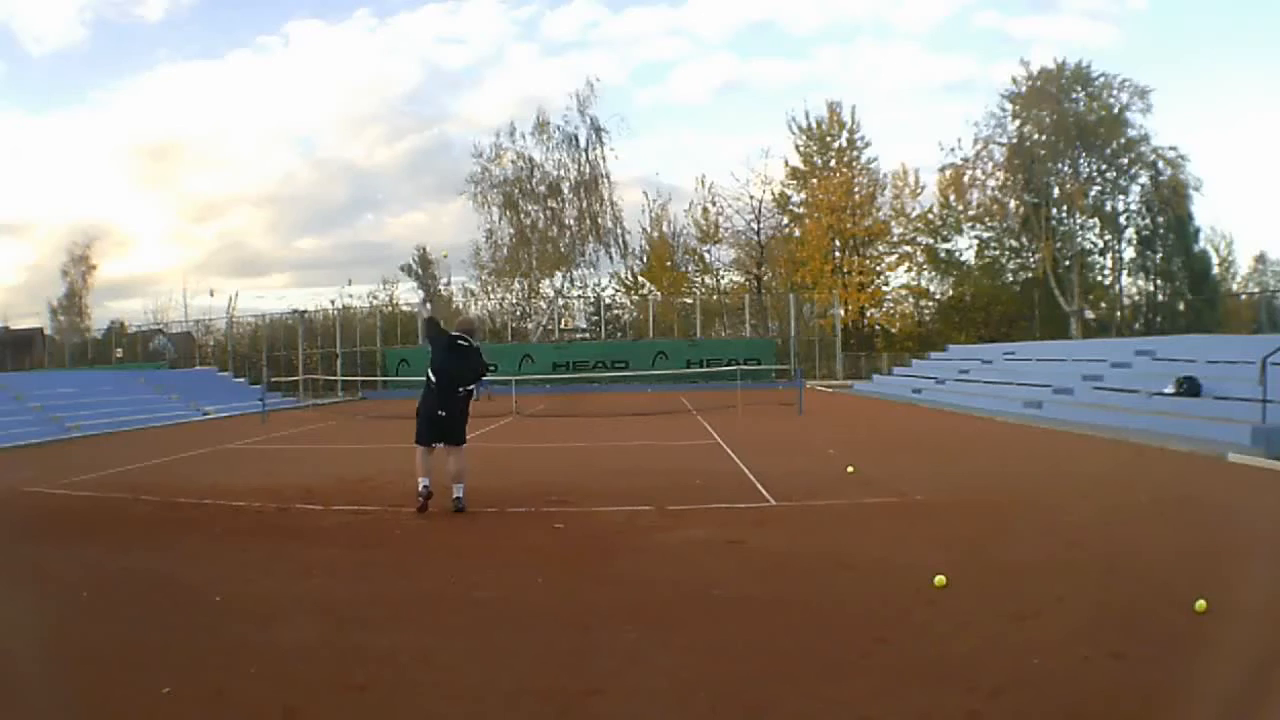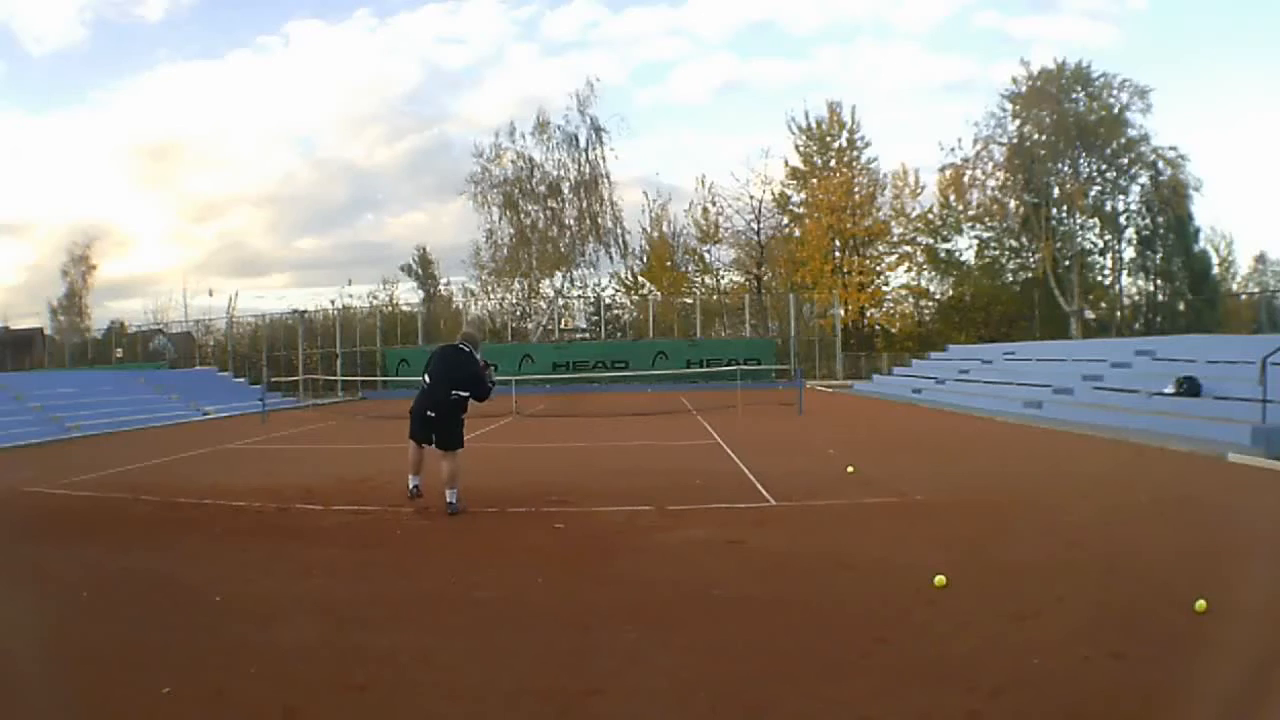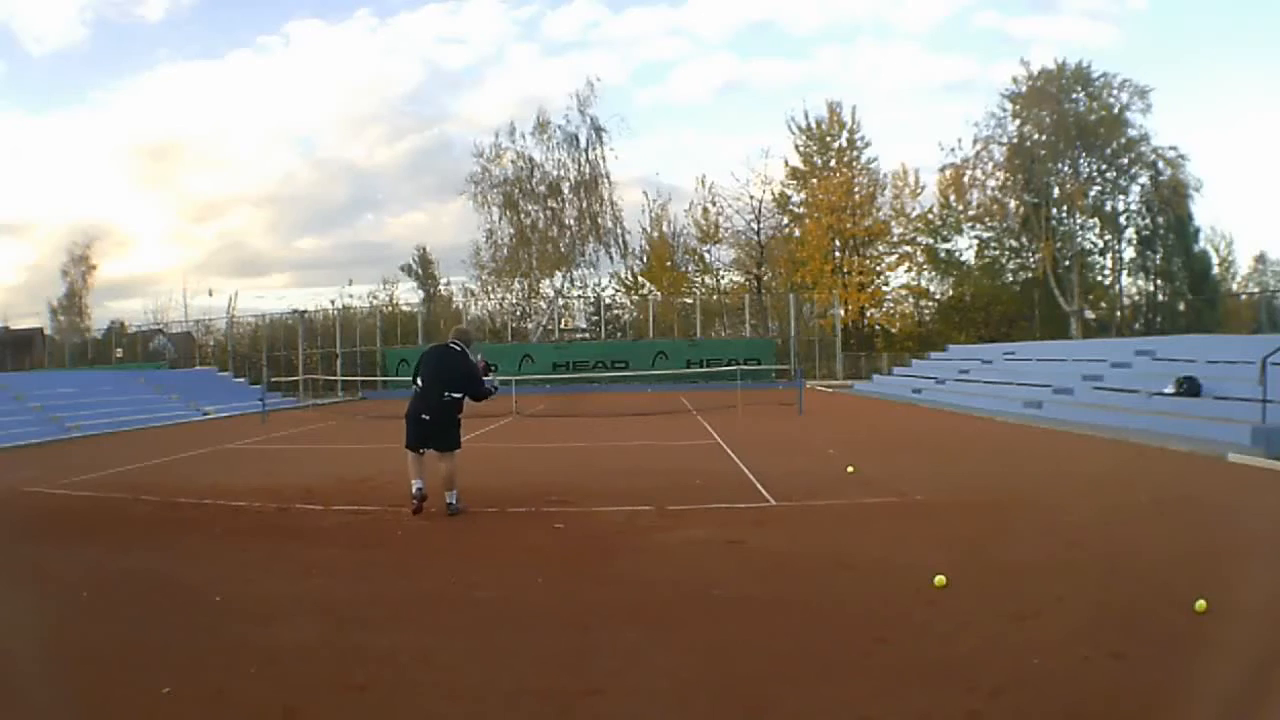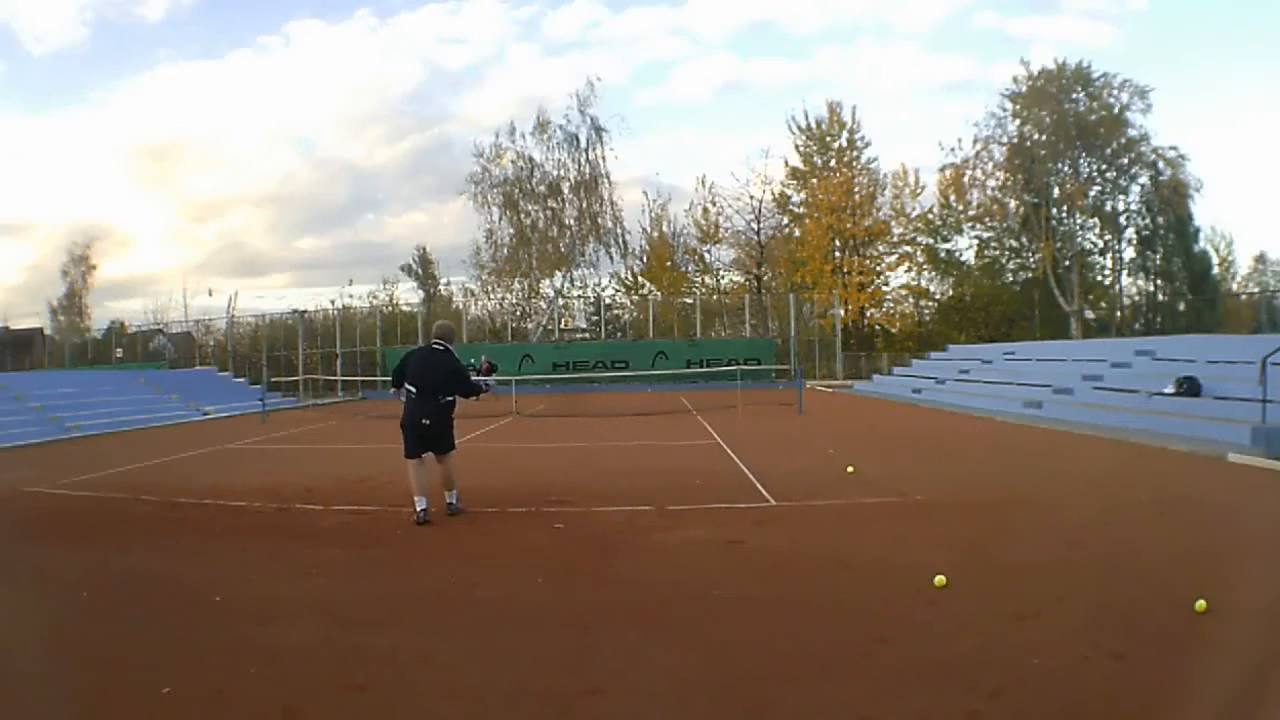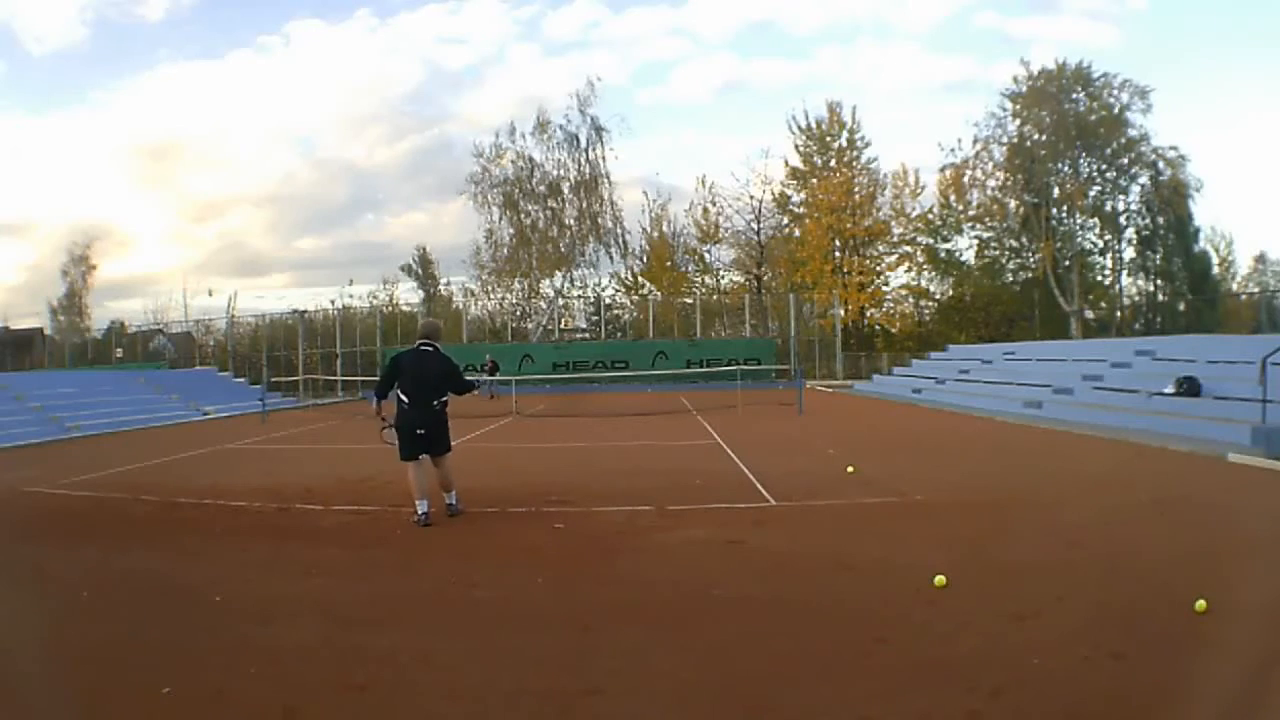
dt=0.2s
person 1, frame 1
left shoulder: (444, 342)
right shoulder: (475, 356)
left elbow: (432, 330)
right elbow: (481, 372)
left wrist: (429, 316)
left hip: (431, 406)
right hip: (457, 409)
left knee: (424, 448)
right knee: (455, 451)
left ankle: (424, 487)
right ankle: (458, 497)
person 1, frame 2
left shoulder: (443, 351)
right shoulder: (475, 367)
left elbow: (428, 368)
right elbow: (481, 395)
right wrist: (490, 381)
left hip: (424, 405)
right hip: (450, 412)
left knee: (416, 443)
right knee: (449, 455)
left ankle: (414, 485)
right ankle: (452, 501)
person 1, frame 3
left shoulder: (432, 351)
right shoulder: (468, 365)
left elbow: (416, 373)
right elbow: (478, 394)
right wrist: (492, 389)
left hip: (418, 409)
right hip: (445, 414)
left knee: (415, 452)
right knee: (446, 457)
left ankle: (417, 490)
right ankle: (451, 502)
person 1, frame 4
left shoulder: (414, 355)
right shoulder: (454, 363)
left elbow: (397, 376)
right elbow: (467, 390)
left wrist: (398, 390)
right wrist: (483, 387)
left hip: (413, 416)
right hip: (440, 417)
left knee: (415, 461)
right knee: (444, 459)
left ankle: (421, 508)
right ankle: (452, 502)
person 1, frame 5
left shoulder: (402, 358)
right shoulder: (445, 362)
left elbow: (384, 382)
right elbow: (459, 386)
left wrist: (378, 403)
right wrist: (475, 384)
left hip: (407, 420)
right hip: (435, 419)
left knee: (414, 464)
right knee: (441, 461)
left ankle: (422, 512)
right ankle: (451, 503)
